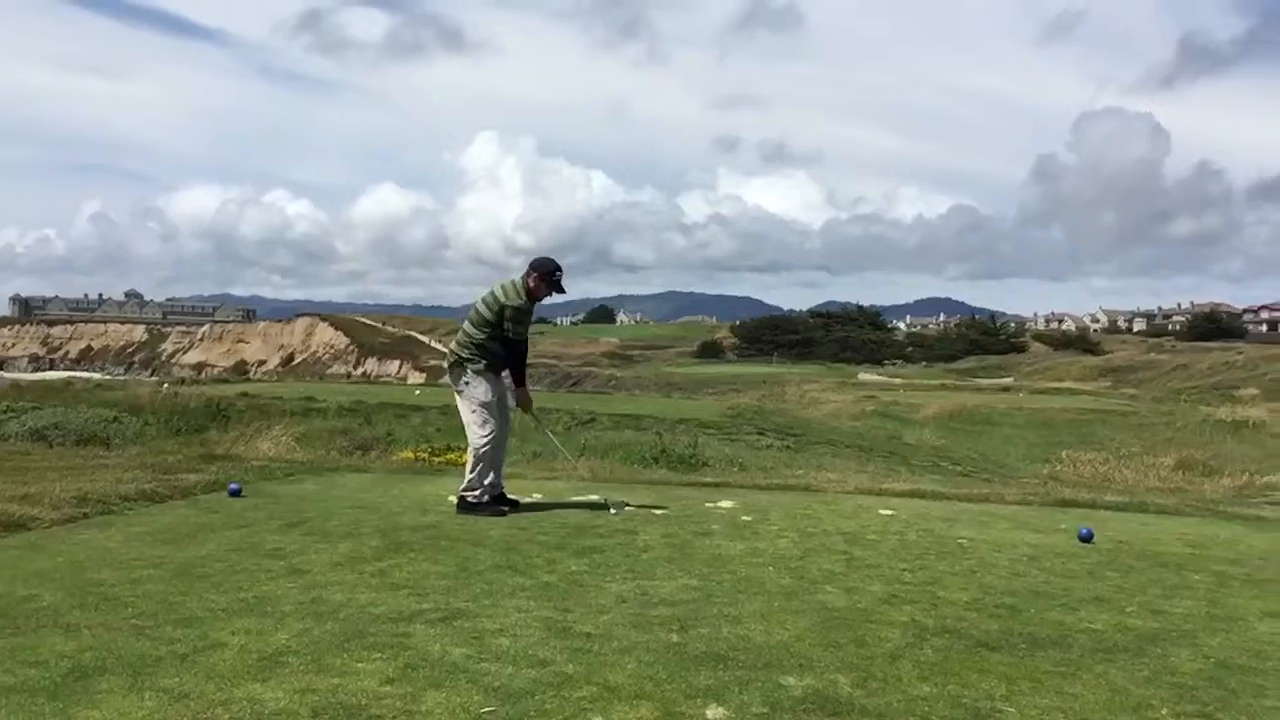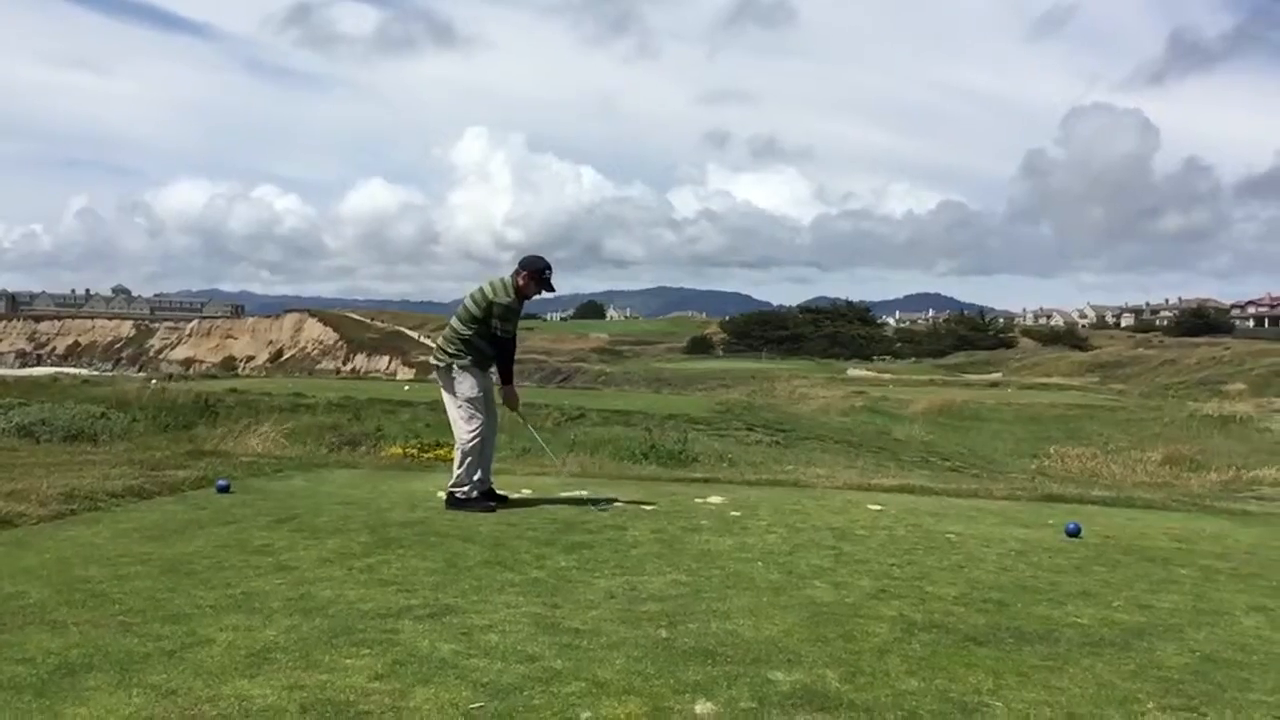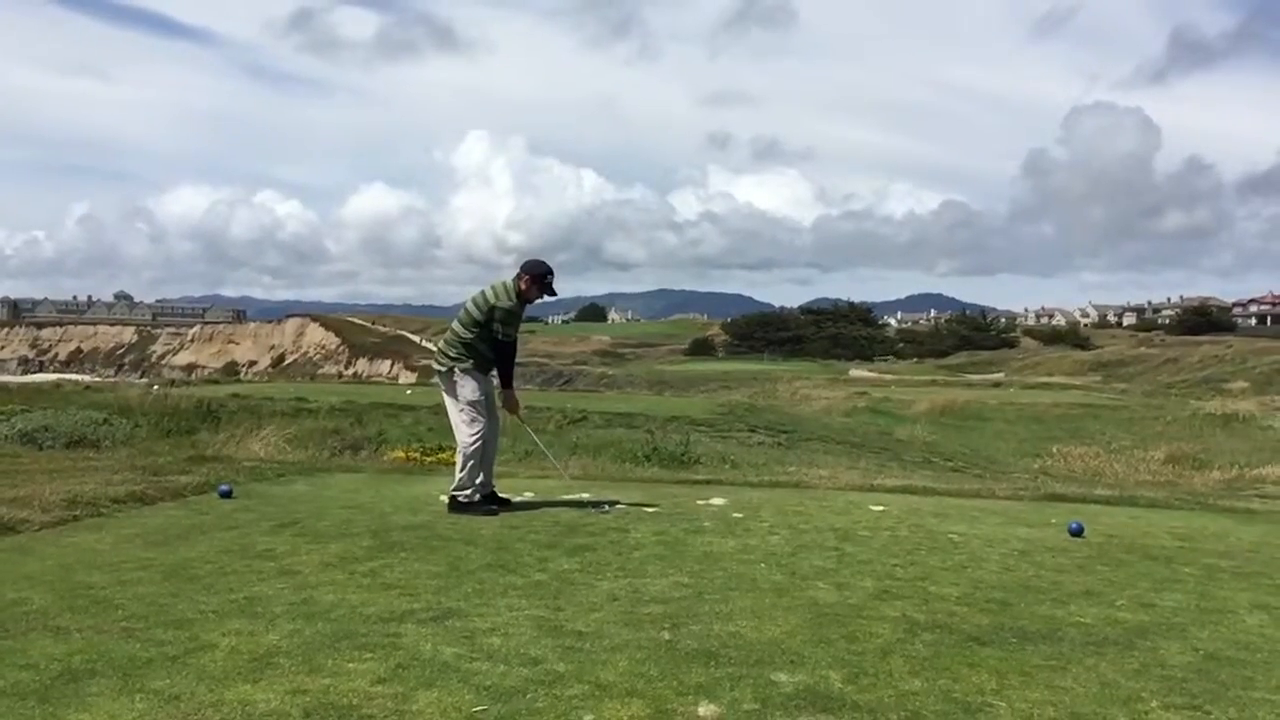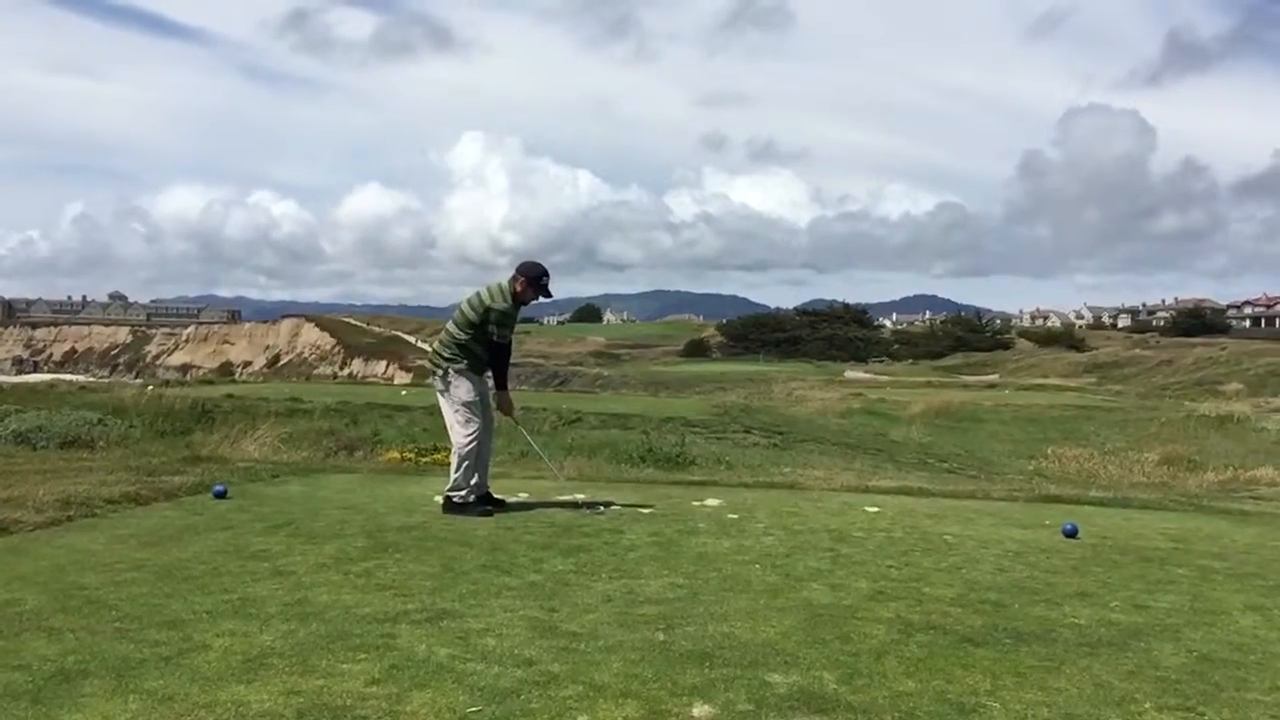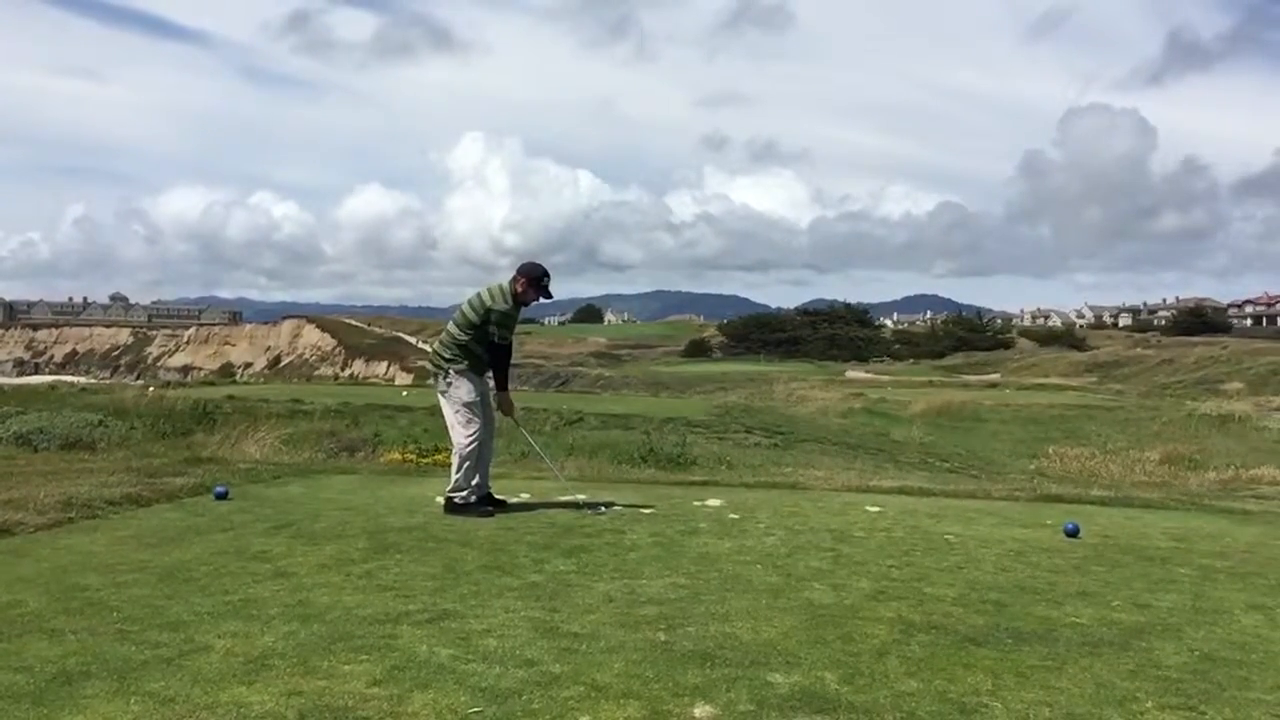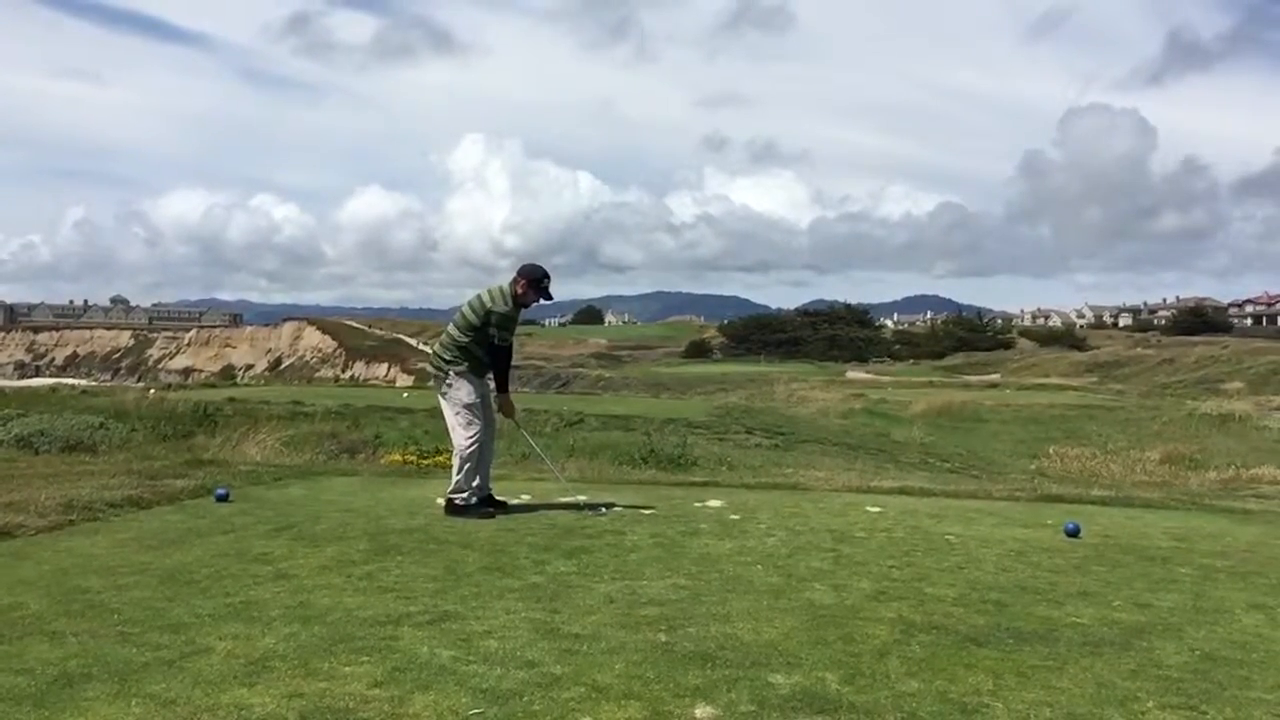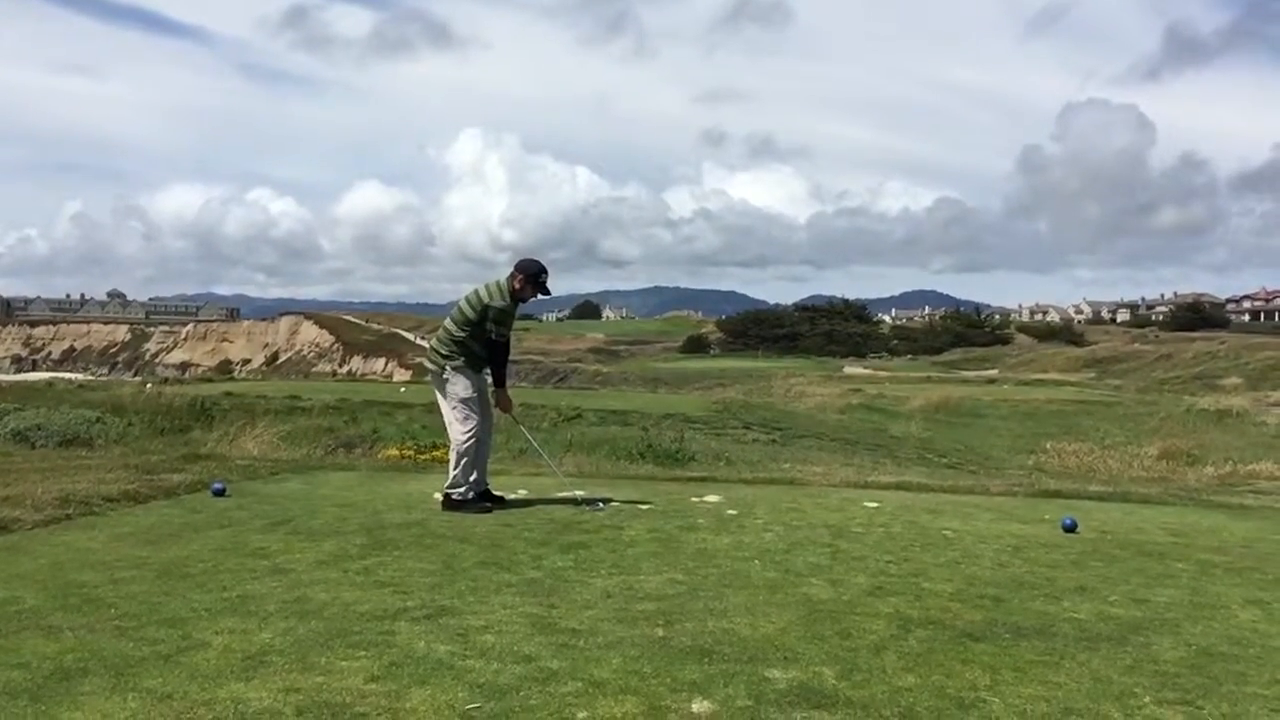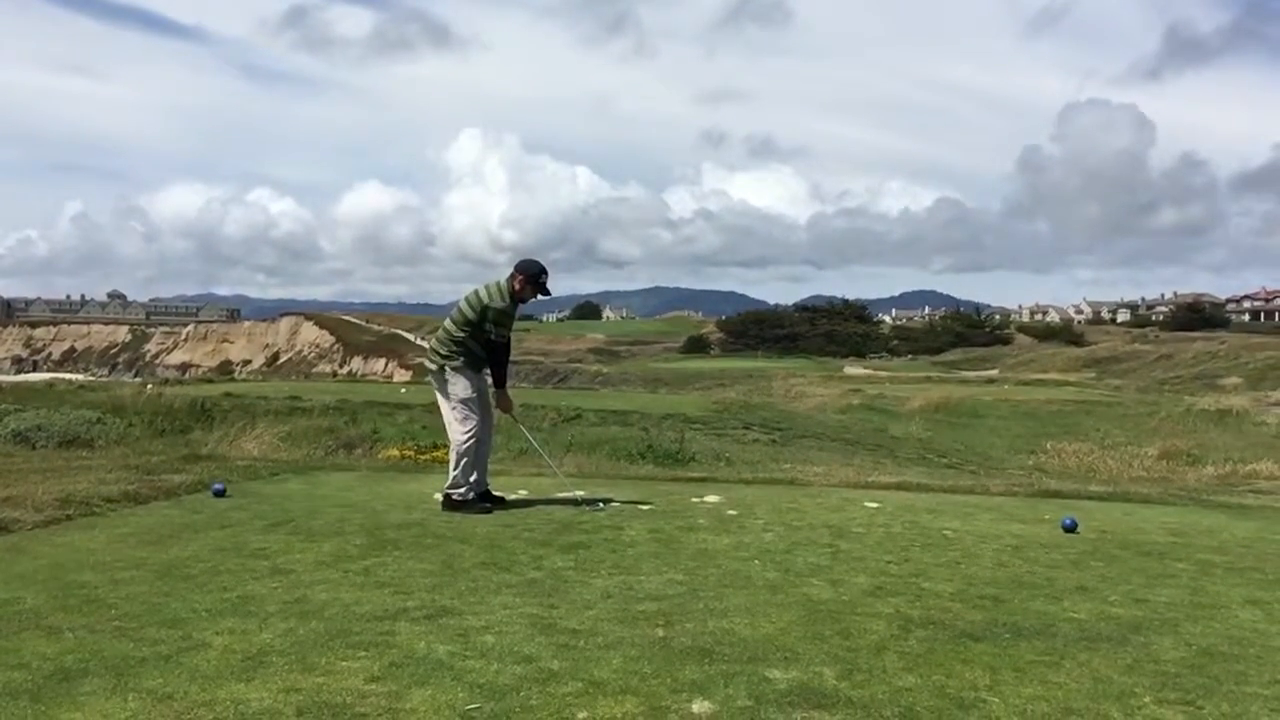
dt=0.4s
person 1, frame 1
left shoulder: (516, 293)
right shoulder: (516, 301)
left elbow: (515, 346)
right elbow: (514, 347)
left wrist: (518, 386)
right wrist: (521, 388)
left hip: (483, 366)
right hip: (471, 366)
left knee: (500, 429)
right knee: (485, 431)
left ankle: (491, 491)
right ankle: (470, 497)
person 1, frame 2
left shoulder: (506, 292)
right shoulder: (504, 299)
left elbow: (504, 344)
right elbow: (502, 346)
left wrist: (506, 384)
right wrist: (508, 386)
left hip: (471, 362)
right hip: (457, 362)
left knee: (487, 425)
right knee: (472, 426)
left ankle: (480, 487)
right ankle: (460, 493)
person 1, frame 3
left shoulder: (507, 295)
right shoulder: (506, 303)
left elbow: (505, 347)
right elbow: (502, 348)
left wrist: (506, 388)
right wrist: (508, 390)
left hip: (471, 365)
right hip: (458, 365)
left knee: (489, 428)
right knee: (474, 429)
left ankle: (482, 490)
right ankle: (462, 497)
person 1, frame 4
left shoulder: (503, 297)
right shoulder: (501, 305)
left elbow: (499, 349)
right elbow: (497, 350)
left wrist: (500, 389)
right wrist: (502, 391)
left hip: (466, 366)
right hip: (453, 366)
left knee: (484, 428)
right knee: (468, 430)
left ankle: (477, 491)
right ankle: (457, 497)
person 1, frame 5
left shoulder: (503, 298)
right shoulder: (502, 305)
left elbow: (500, 349)
right elbow: (498, 351)
left wrist: (501, 390)
right wrist: (503, 392)
left hip: (466, 367)
right hip: (454, 366)
left knee: (485, 429)
right knee: (469, 431)
left ankle: (478, 492)
right ankle: (458, 498)
person 1, frame 6
left shoulder: (503, 300)
right shoulder: (502, 307)
left elbow: (500, 352)
right elbow: (498, 353)
left wrist: (501, 392)
right wrist: (503, 394)
left hip: (467, 368)
right hip: (454, 368)
left knee: (485, 430)
right knee: (470, 432)
left ankle: (479, 493)
right ankle: (459, 499)
person 1, frame 7
left shoulder: (501, 294)
right shoulder: (499, 302)
left elbow: (498, 347)
right elbow: (496, 348)
left wrist: (499, 386)
right wrist: (501, 389)
left hip: (464, 363)
right hip: (451, 362)
left knee: (483, 425)
right knee: (467, 427)
left ankle: (476, 488)
right ankle: (456, 494)
person 1, frame 8
left shoulder: (502, 296)
right shoulder: (499, 303)
left elbow: (500, 348)
right elbow: (495, 349)
left wrist: (499, 387)
right wrist: (501, 390)
left hip: (465, 363)
right hip: (451, 363)
left knee: (483, 425)
right knee: (467, 426)
left ankle: (477, 488)
right ankle: (456, 495)
